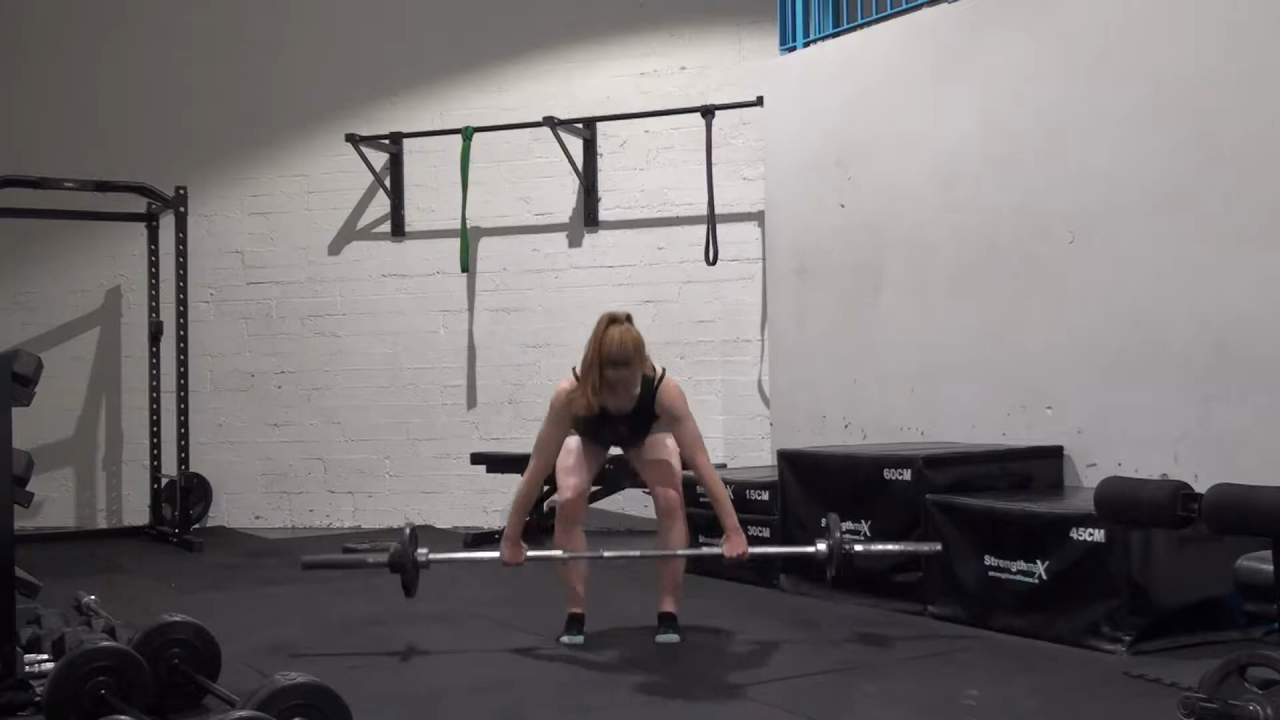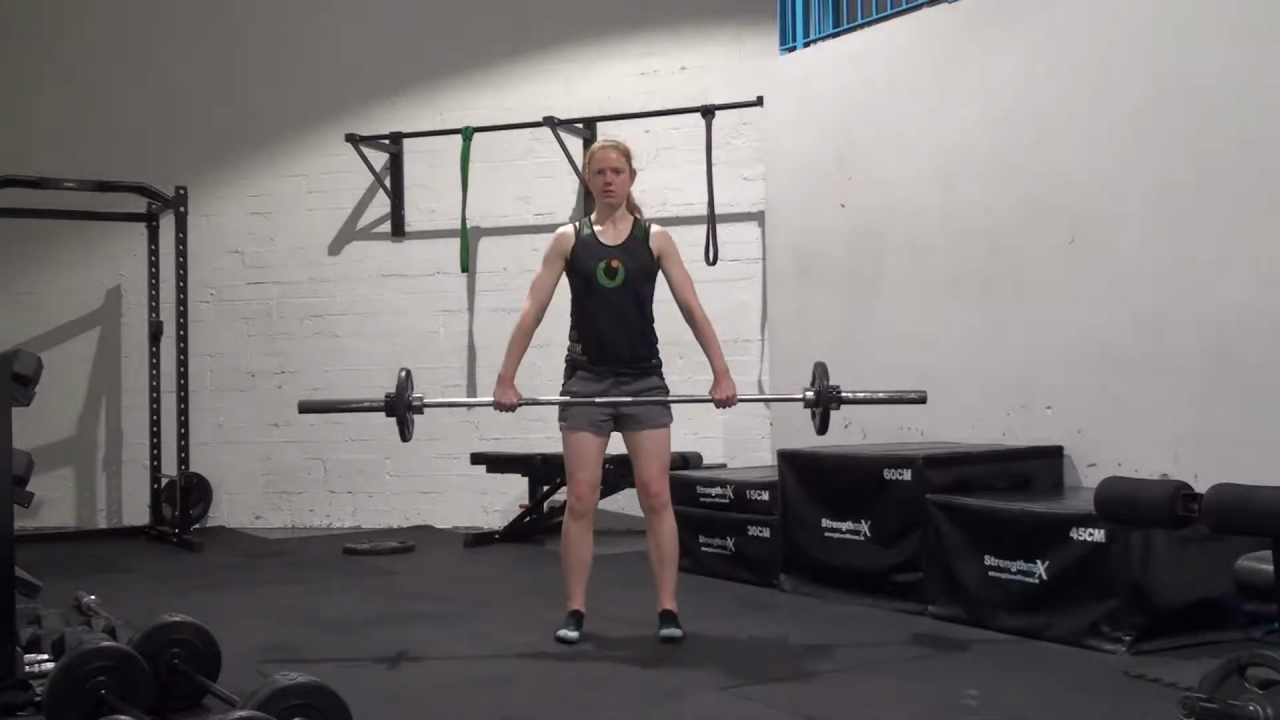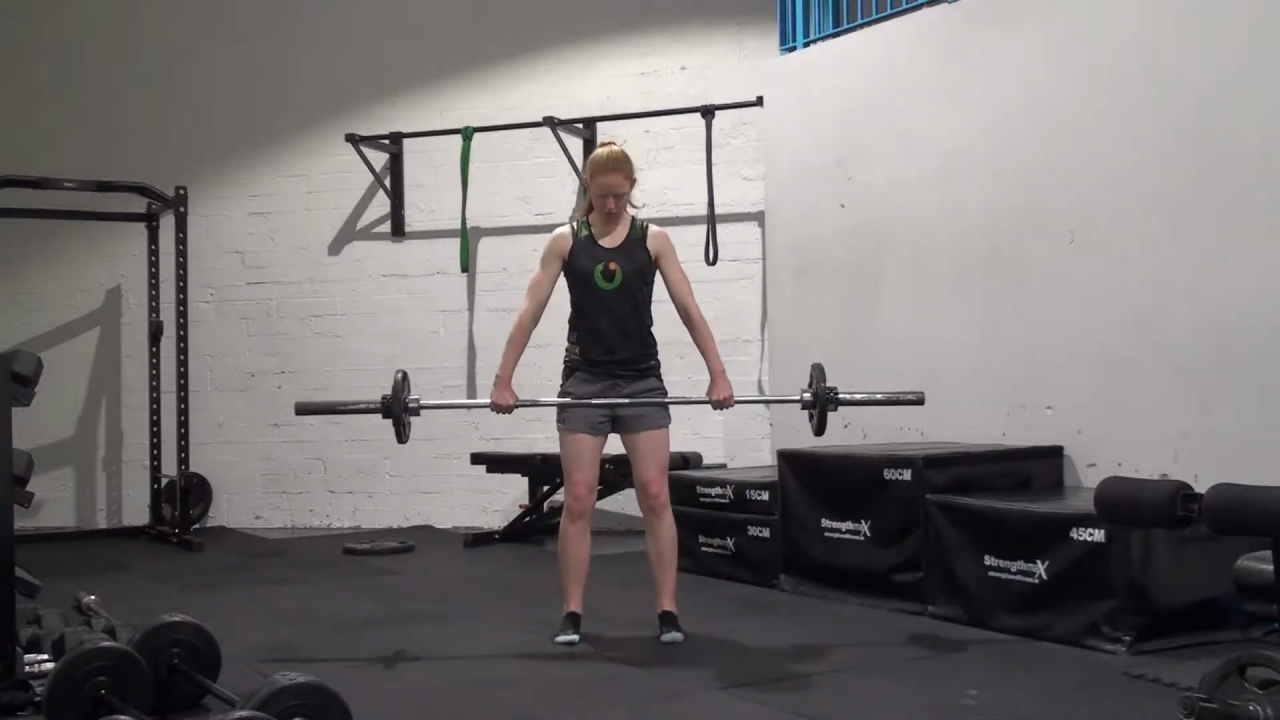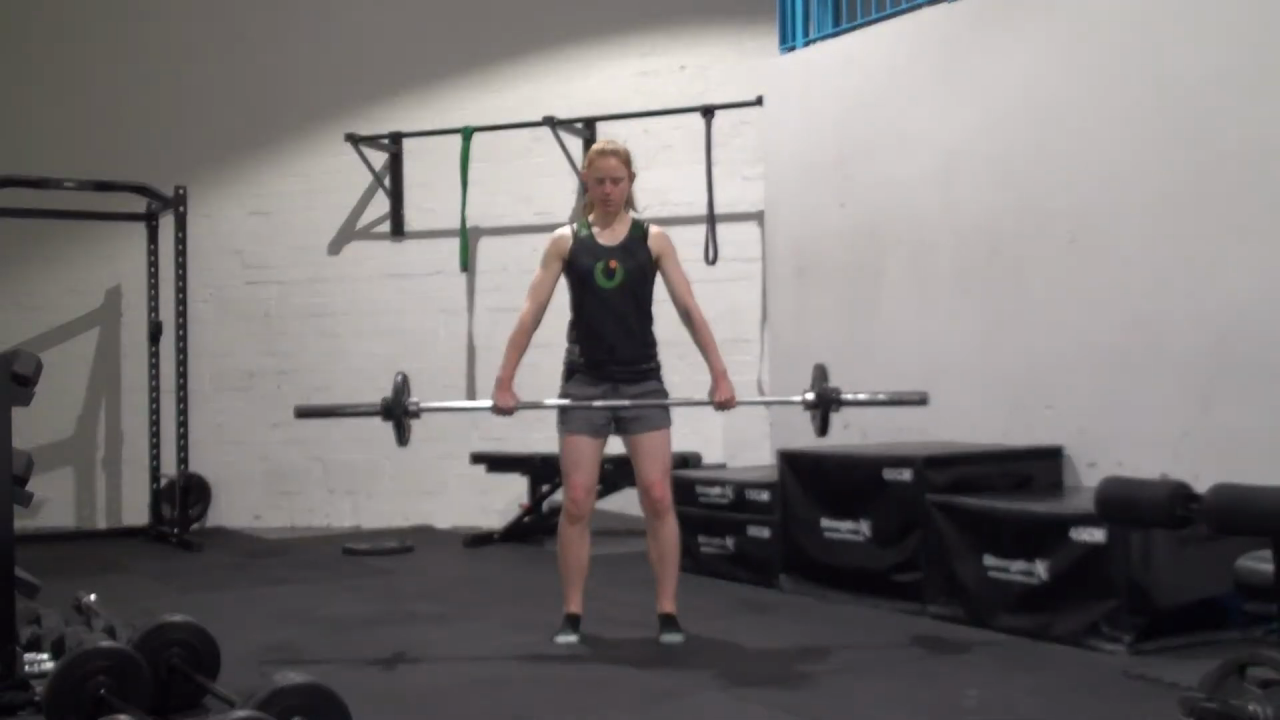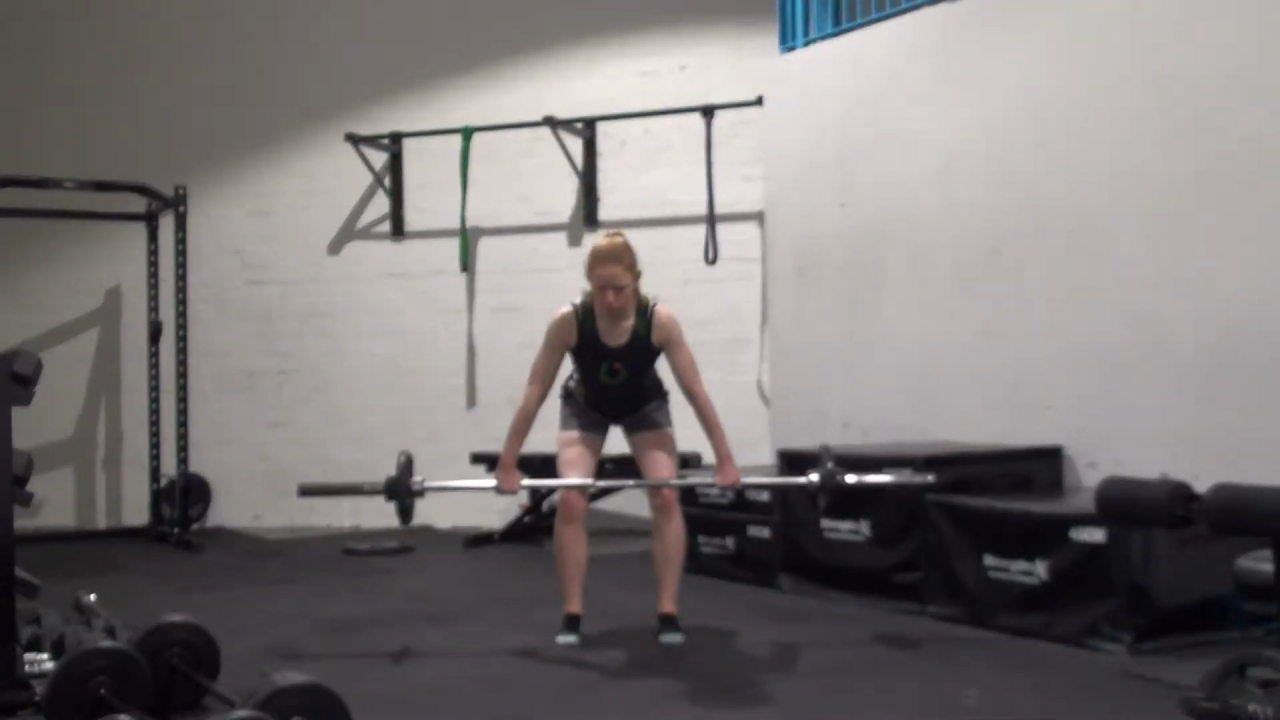
dt=1s
person 1, frame 1
left shoulder: (664, 389)
right shoulder: (571, 392)
left elbow: (701, 464)
right elbow: (537, 469)
left wrist: (734, 530)
right wrist: (511, 538)
left hip: (648, 428)
right hip: (587, 430)
left knee: (670, 499)
right knee: (569, 501)
left ankle: (668, 612)
right ankle: (575, 613)
person 1, frame 2
left shoulder: (655, 238)
right shoulder: (568, 239)
left elbow: (691, 308)
right elbow: (533, 310)
left wrist: (721, 372)
right wrist: (506, 377)
left hip: (643, 379)
right hip: (586, 379)
left knee: (656, 495)
right knee: (580, 499)
left ankle: (668, 610)
right ankle: (574, 612)
person 1, frame 3
left shoulder: (653, 239)
right shoulder: (565, 239)
left elbow: (689, 309)
right elbow: (530, 311)
left wrist: (718, 374)
right wrist: (503, 379)
left hip: (642, 380)
right hip: (584, 380)
left knee: (656, 497)
right knee: (578, 499)
left ankle: (668, 611)
right ankle: (572, 613)
person 1, frame 4
left shoulder: (653, 238)
right shoulder: (566, 240)
left elbow: (689, 309)
right elbow: (531, 312)
left wrist: (720, 374)
right wrist: (504, 380)
left hip: (642, 381)
right hip: (584, 382)
left knee: (658, 499)
right knee: (576, 502)
left ankle: (668, 614)
right ankle: (571, 615)
person 1, frame 5
left shoulder: (660, 321)
right shoulder: (568, 322)
left elbow: (696, 391)
right elbow: (534, 393)
left wrist: (725, 459)
right wrist: (508, 463)
left hip: (644, 406)
right hip: (585, 407)
left knee: (667, 497)
right knee: (571, 501)
left ankle: (668, 613)
right ankle: (572, 615)
